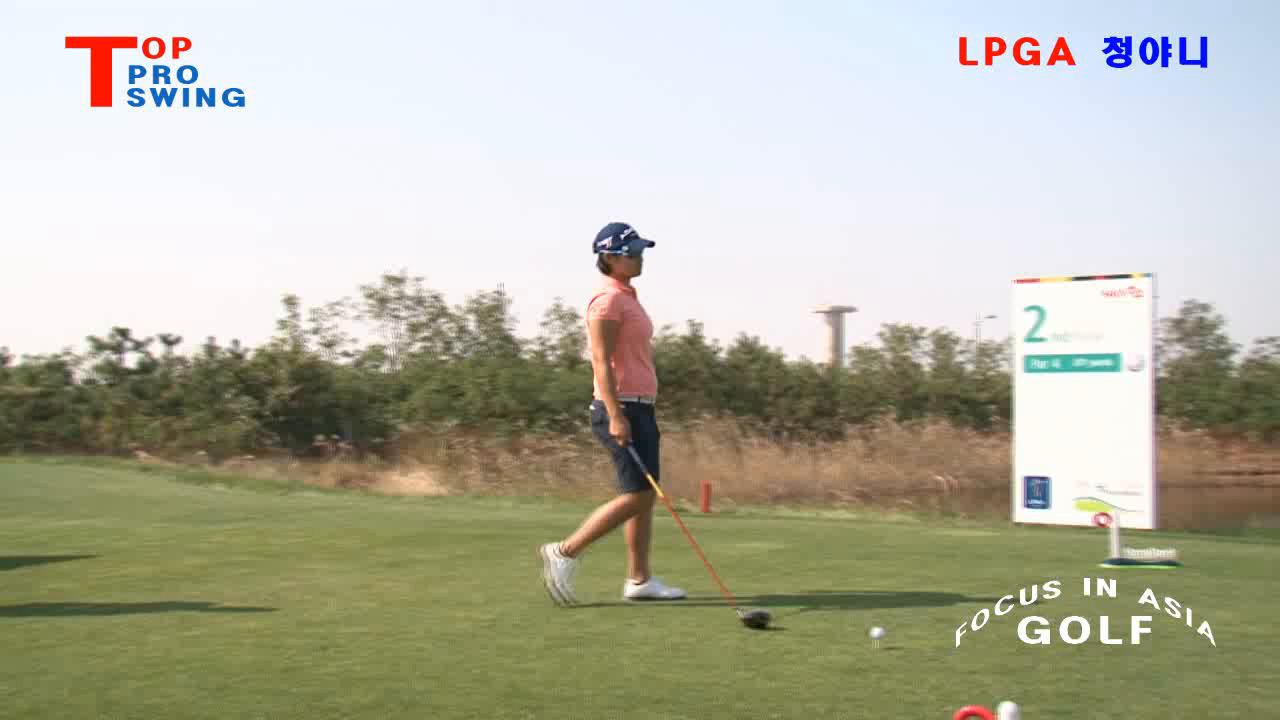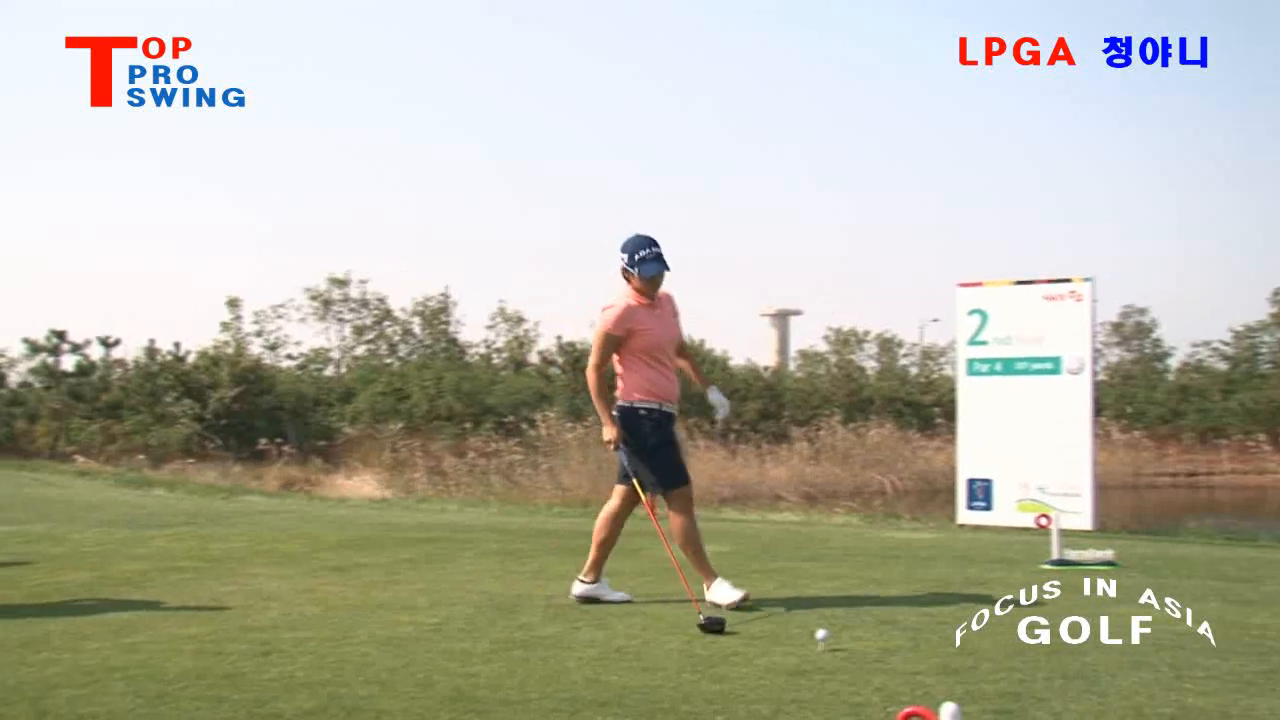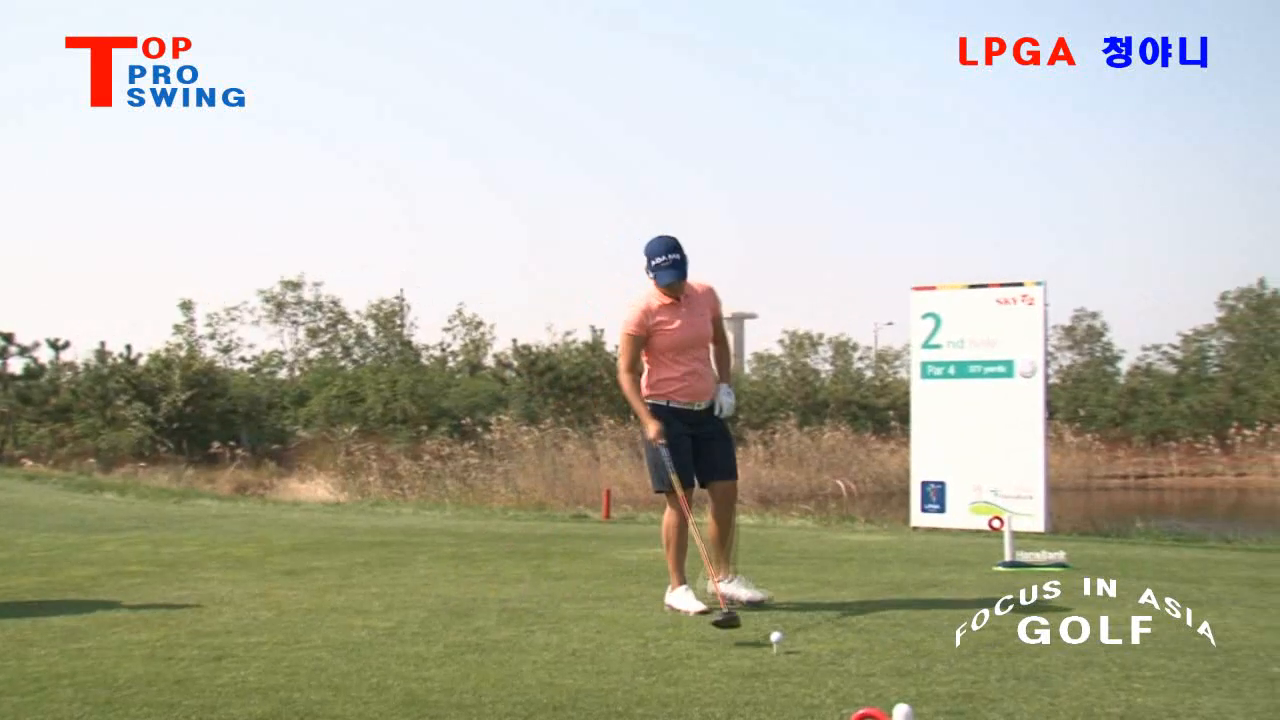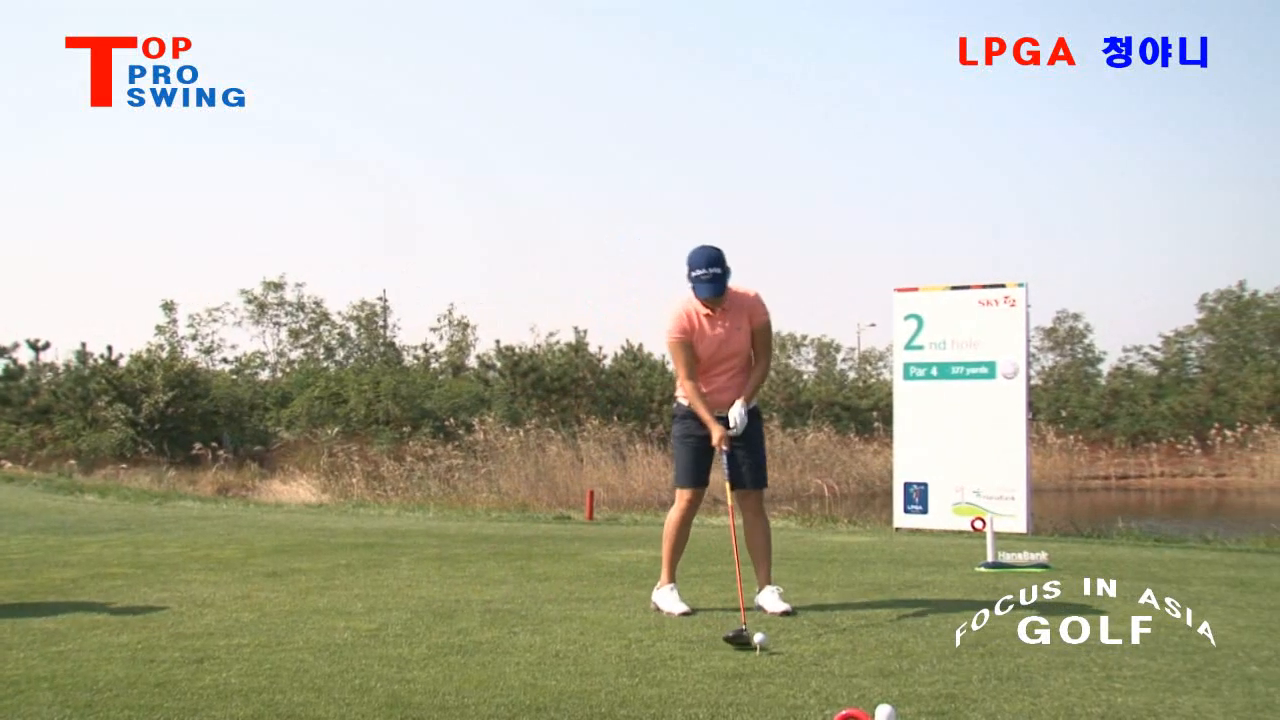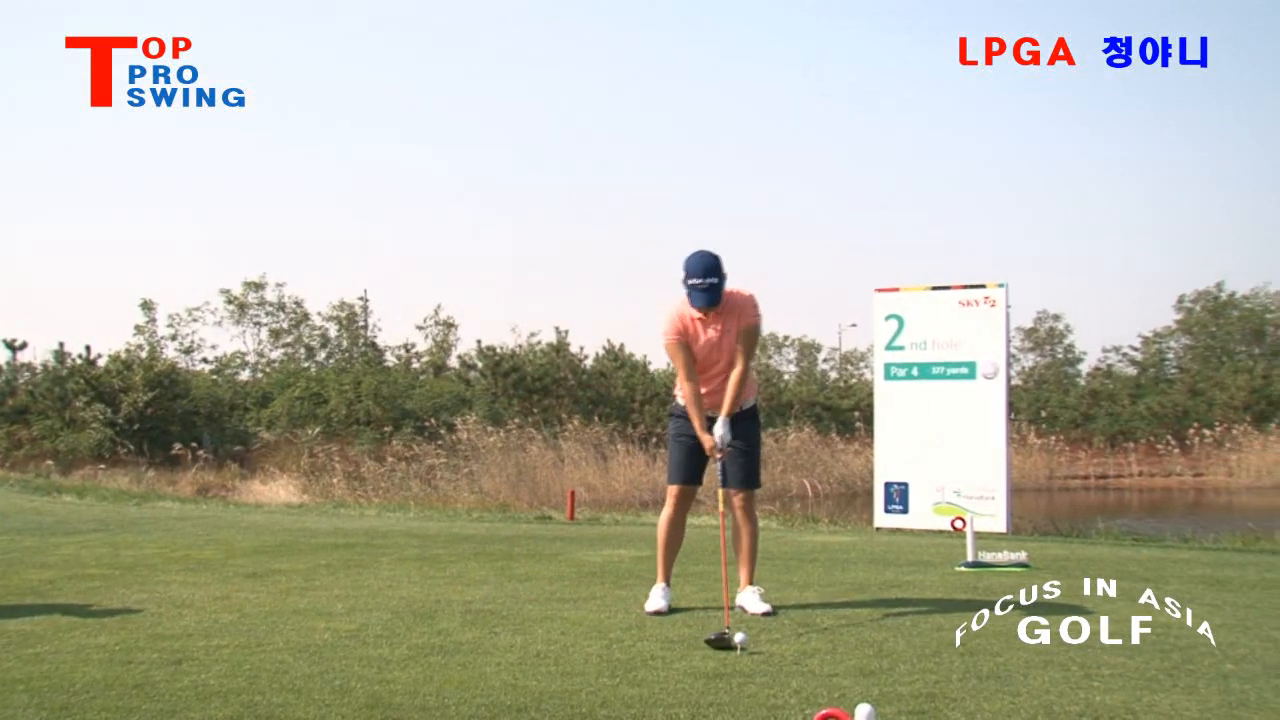
dt=0.4s
person 1, frame 1
left shoulder: (627, 295)
right shoulder: (608, 299)
right elbow: (602, 361)
right wrist: (615, 415)
left hip: (637, 407)
right hip: (623, 409)
left knee: (640, 497)
right knee: (634, 498)
left ankle: (640, 579)
right ankle: (563, 552)
person 1, frame 2
left shoulder: (666, 302)
right shoulder: (620, 312)
left elbow: (680, 350)
right elbow: (595, 369)
left wrist: (709, 387)
right wrist: (608, 422)
left hip: (658, 414)
right hip: (640, 415)
left knee: (624, 498)
right knee: (681, 499)
left ankle: (589, 579)
right ankle: (712, 582)
person 1, frame 3
left shoulder: (706, 295)
right shoulder: (642, 312)
left elbow: (720, 341)
right elbow: (625, 372)
left wrist: (725, 384)
right wrist: (648, 420)
left hip: (706, 411)
right hip: (663, 413)
left knee: (726, 493)
right knee: (678, 500)
left ankle: (723, 576)
right ankle: (677, 587)
person 1, frame 4
left shoulder: (752, 303)
right shoulder: (682, 319)
left elbow: (763, 360)
right elbow: (689, 380)
left wrist: (741, 405)
right wrist: (713, 427)
left hip: (743, 414)
right hip: (694, 415)
left knee: (752, 500)
right knee: (686, 500)
left ankle: (765, 588)
right ankle: (665, 586)
person 1, frame 5
left shoulder: (745, 305)
right shoulder: (677, 320)
left elbow: (741, 366)
right elbow: (688, 380)
left wrist: (724, 420)
right wrist: (703, 434)
left hip: (739, 414)
right hip: (689, 414)
left knee: (742, 500)
right knee: (677, 497)
left ankle: (747, 588)
right ankle: (661, 585)
